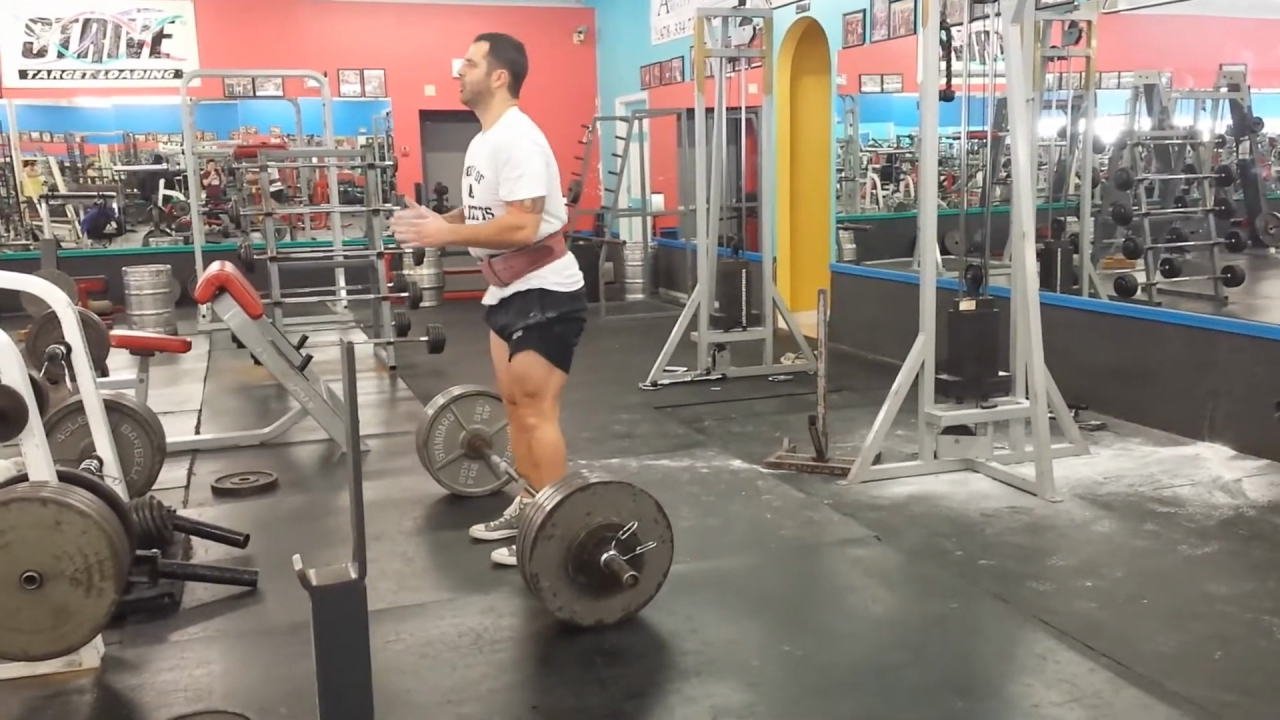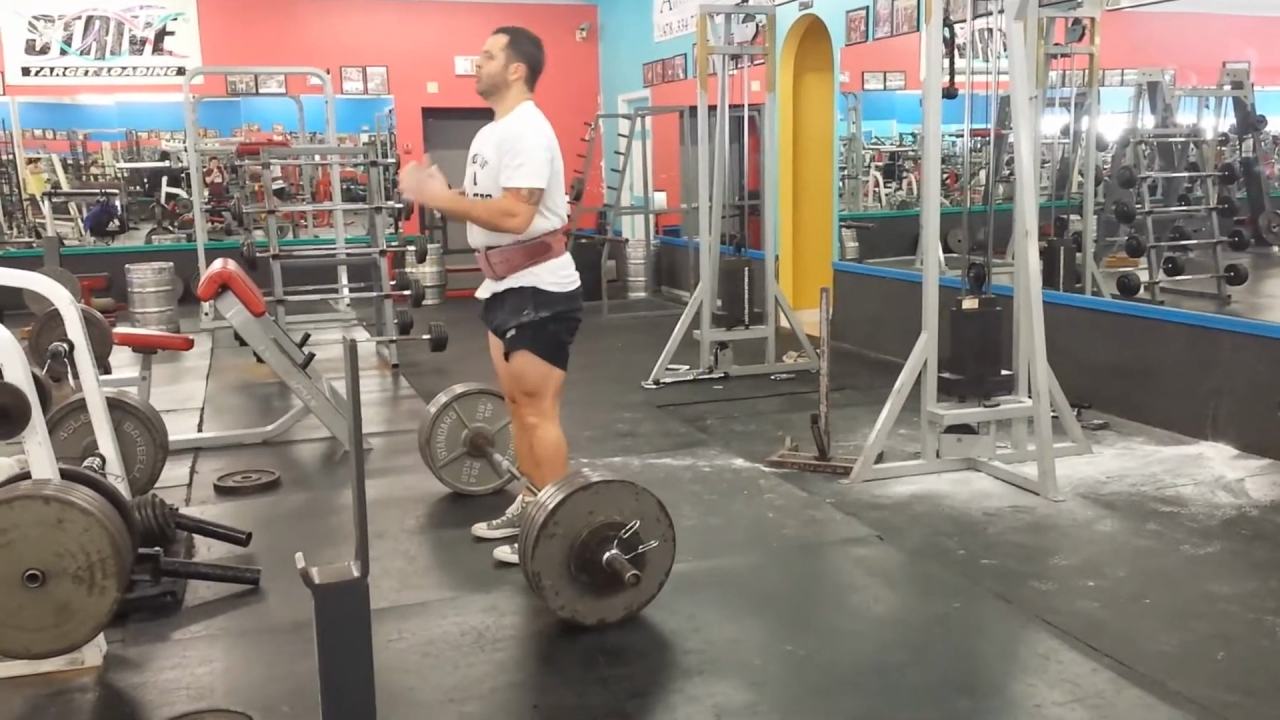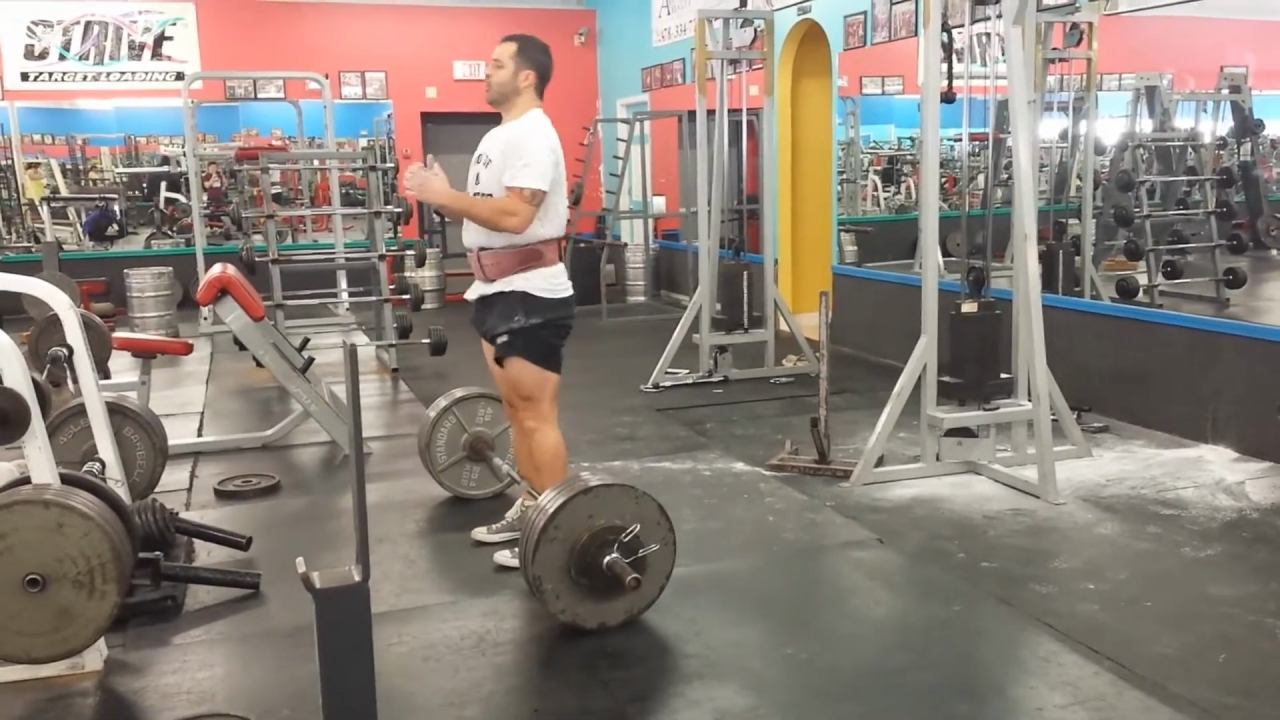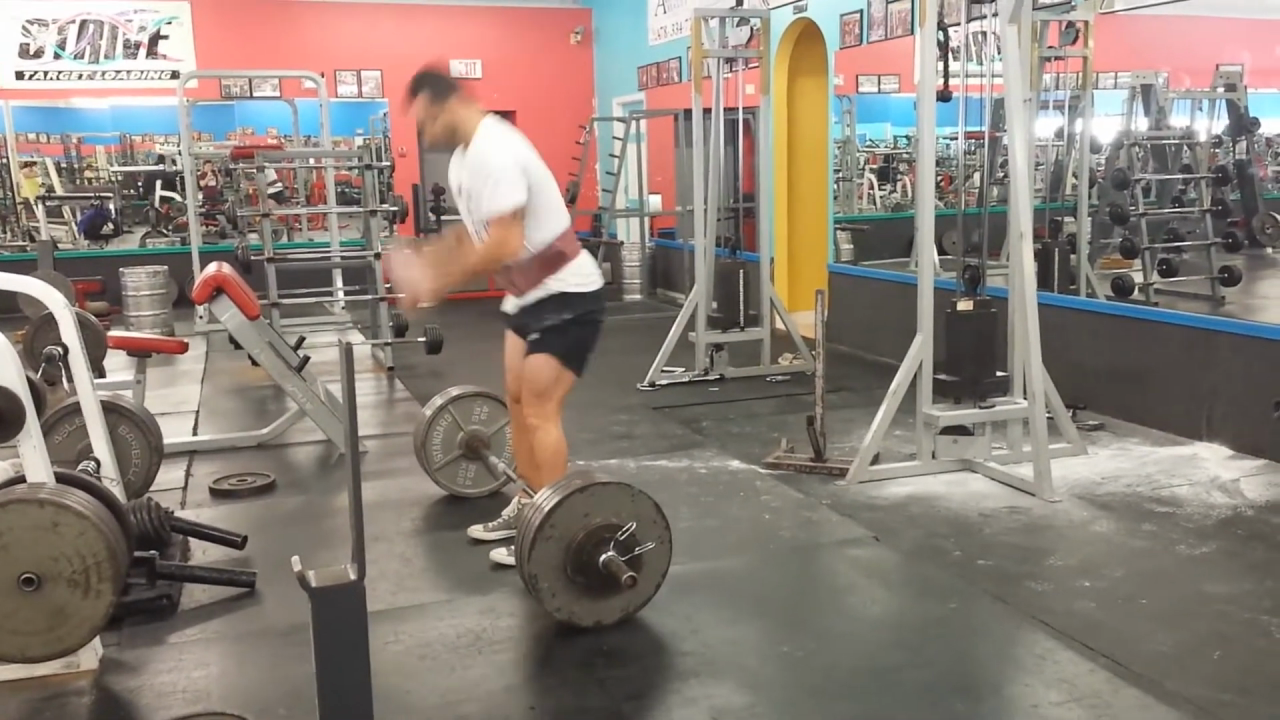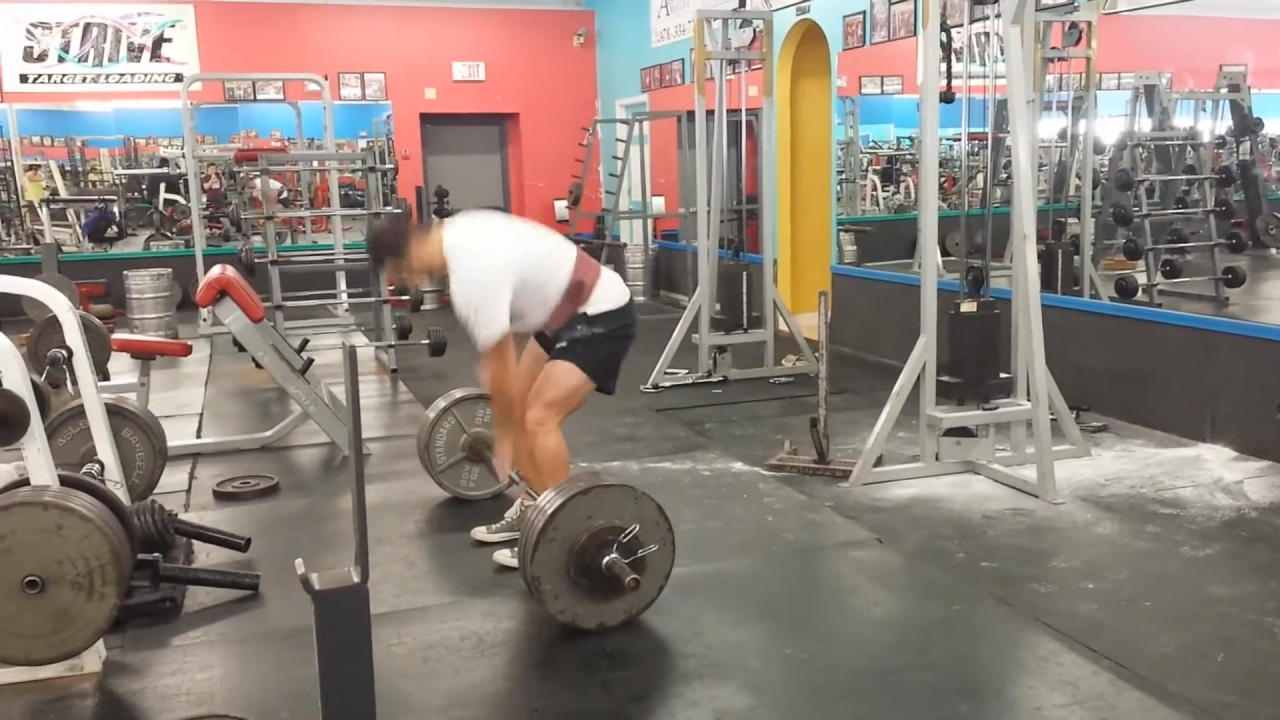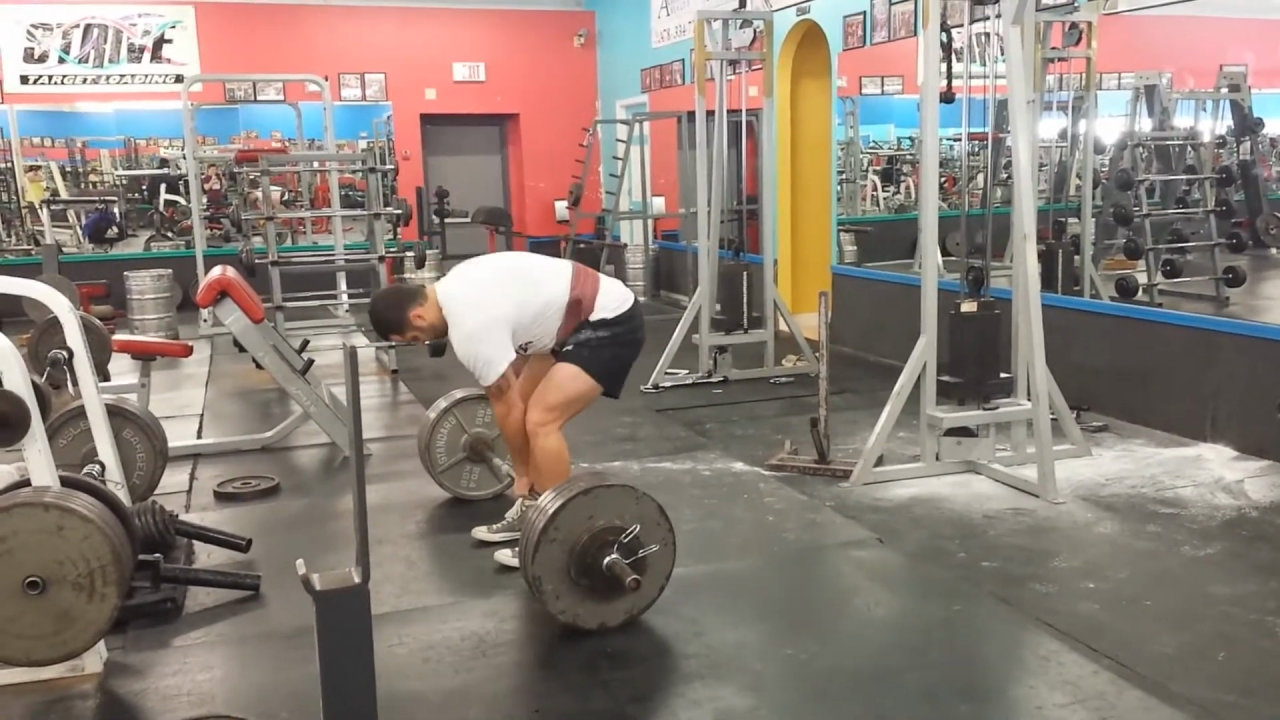
dt=0.2s
person 1, frame 1
left shoulder: (515, 140)
right shoulder: (486, 140)
left elbow: (521, 227)
left wrist: (444, 234)
right wrist: (437, 219)
left hip: (545, 293)
right hip: (510, 293)
left knee: (537, 414)
right knee: (515, 406)
right ankle: (528, 508)
person 1, frame 2
left shoulder: (526, 131)
right shoulder: (495, 131)
left elbow: (515, 215)
left wrist: (442, 200)
right wrist: (438, 190)
left hip: (539, 292)
right hip: (508, 288)
left knee: (538, 413)
right knee: (518, 407)
right ankle: (531, 507)
person 1, frame 3
left shoulder: (532, 136)
right shoulder: (504, 135)
left elbow: (512, 215)
right elbow: (488, 206)
left wrist: (445, 195)
right wrist: (440, 192)
left hip: (530, 295)
right hip: (497, 292)
left knee: (536, 416)
right knee: (517, 410)
right ankle: (531, 510)
person 1, frame 4
left shoulder: (490, 153)
right shoulder: (466, 153)
left elbow: (503, 246)
right elbow: (473, 231)
left wrist: (437, 280)
right wrist: (424, 256)
left hip: (565, 293)
right hip: (534, 295)
left knee: (537, 414)
right knee: (518, 402)
right ankle: (527, 507)
person 1, frame 5
left shoulder: (473, 278)
right shoulder: (454, 233)
left elbow: (501, 368)
left wrist: (507, 439)
left hip: (602, 316)
right hip: (575, 308)
left knee: (540, 417)
right knee: (524, 403)
right ankle: (530, 512)
person 1, frame 6
left shoulder: (468, 328)
right shoulder: (452, 290)
left elbow: (507, 406)
left wrist: (522, 472)
left hip: (610, 323)
right hip: (590, 314)
left knee: (542, 419)
right knee: (529, 406)
right ankle: (531, 512)
